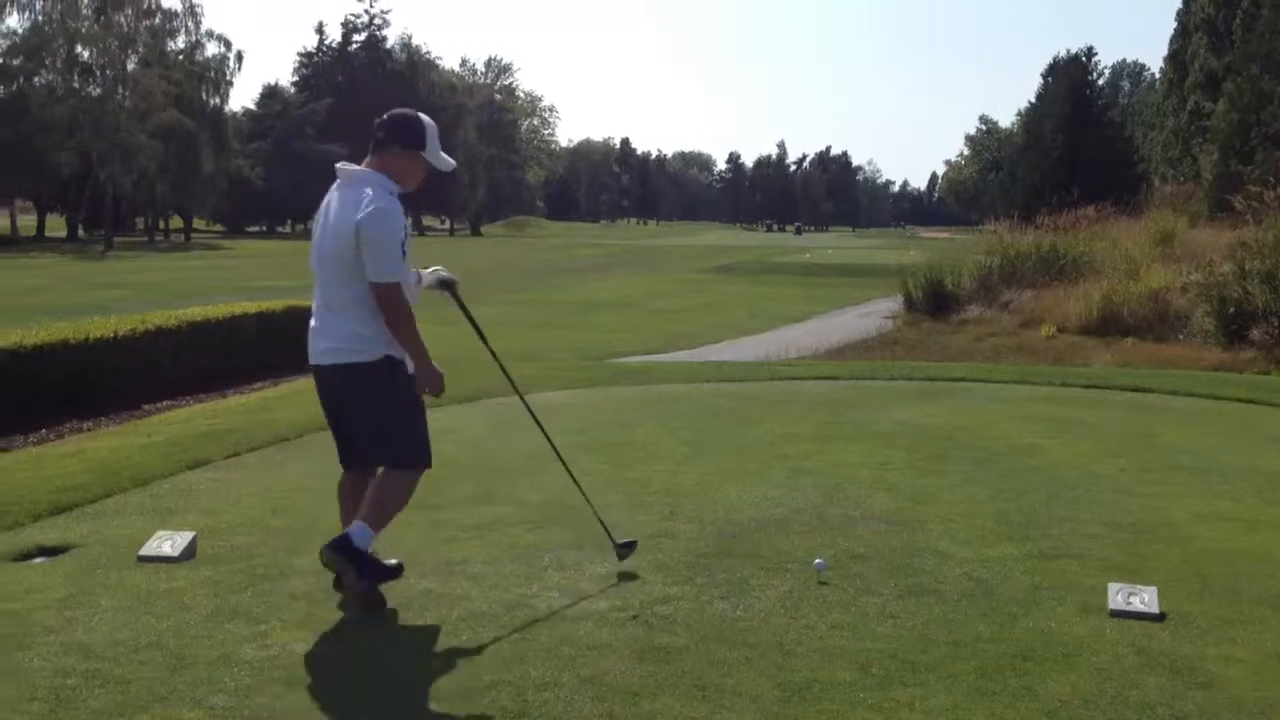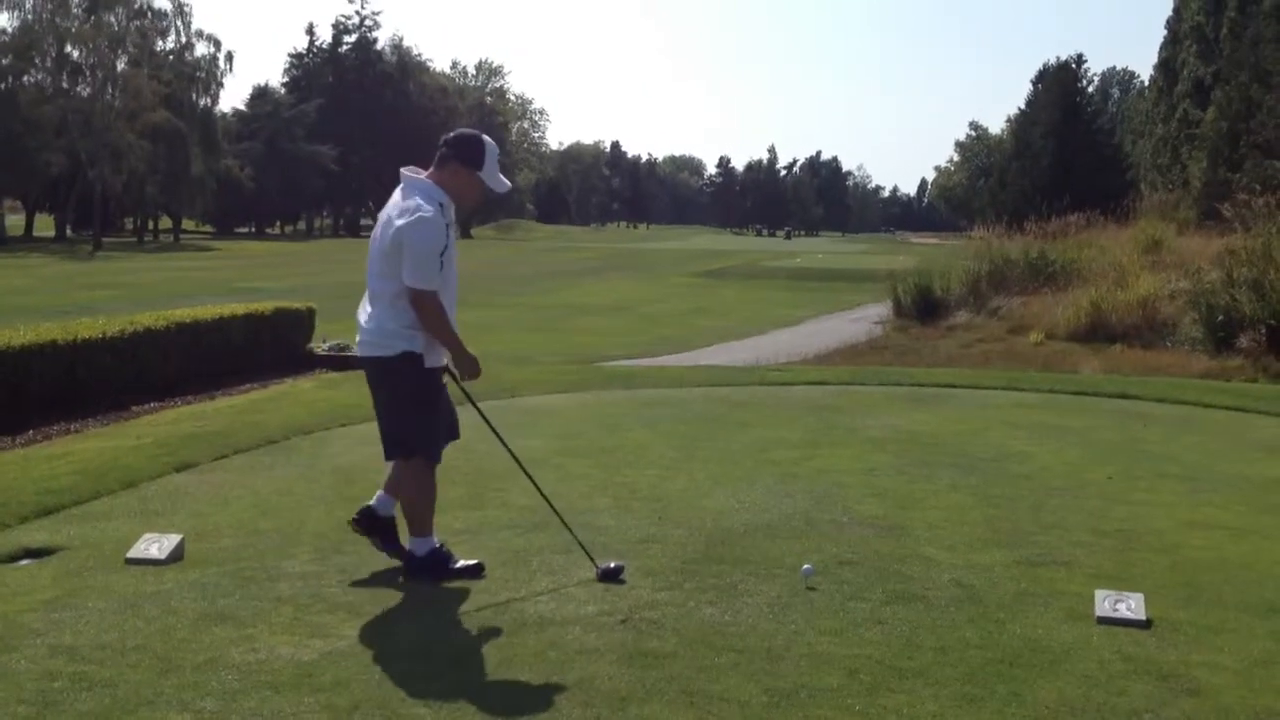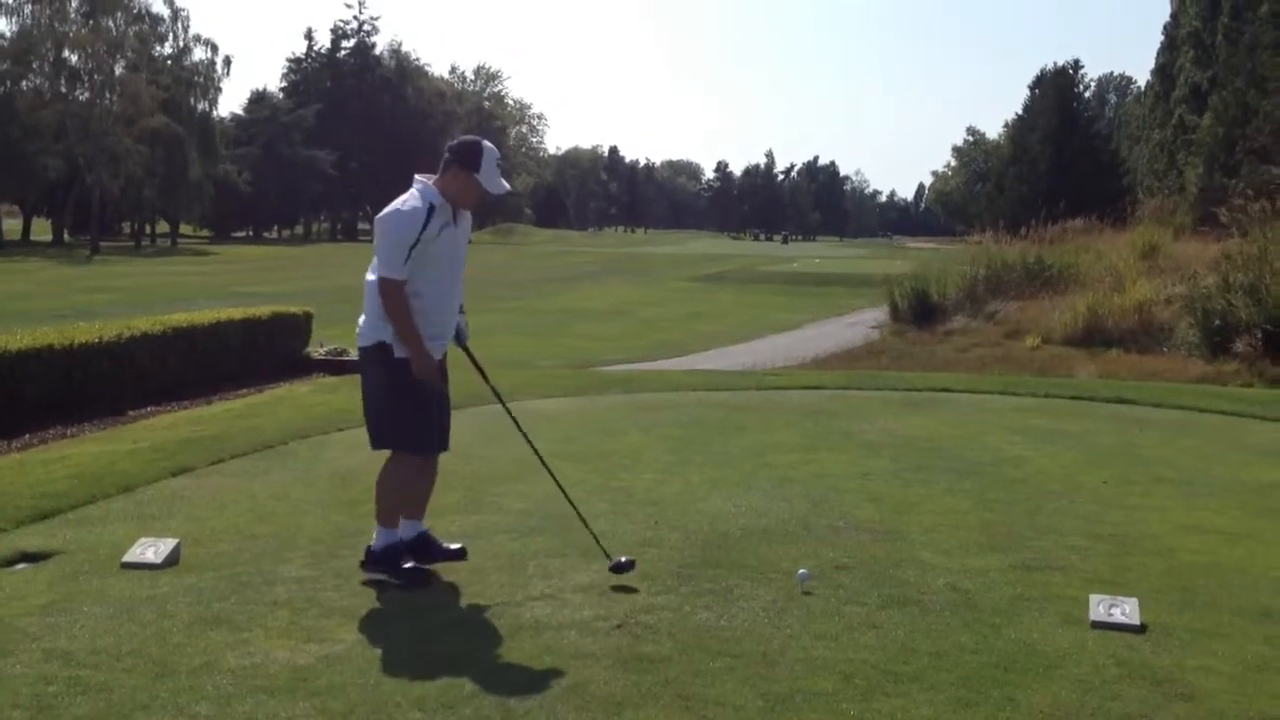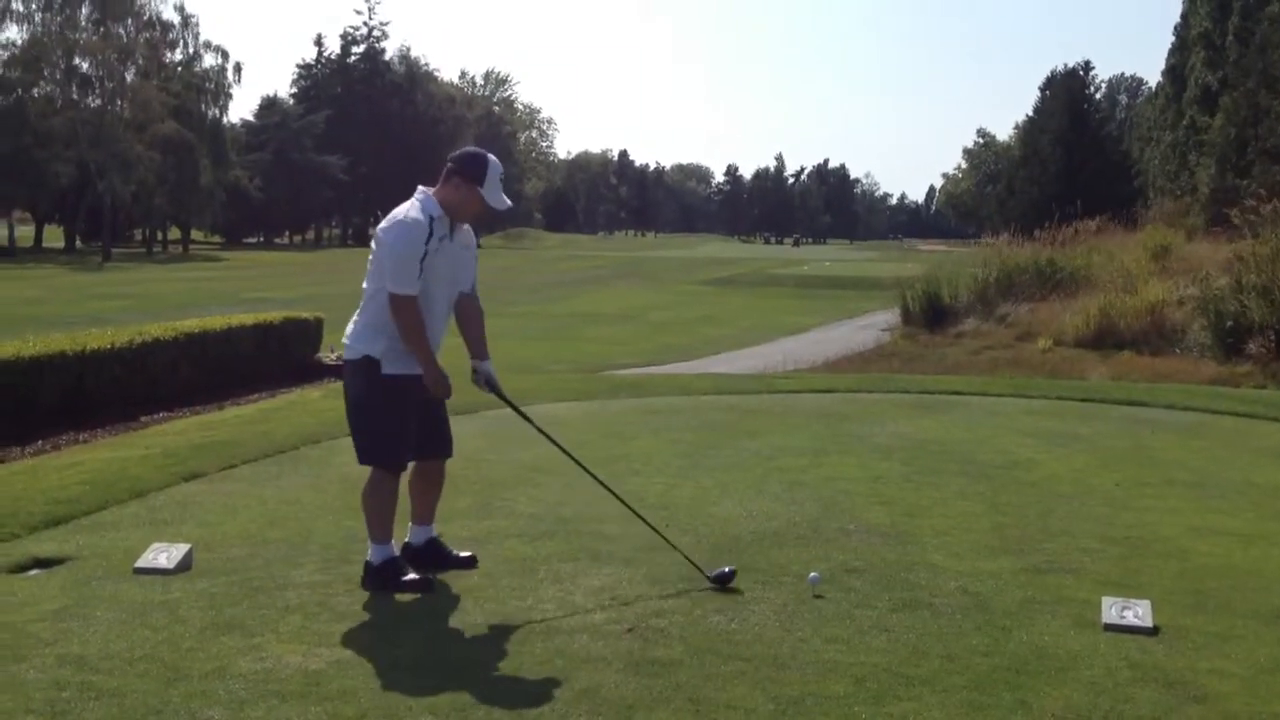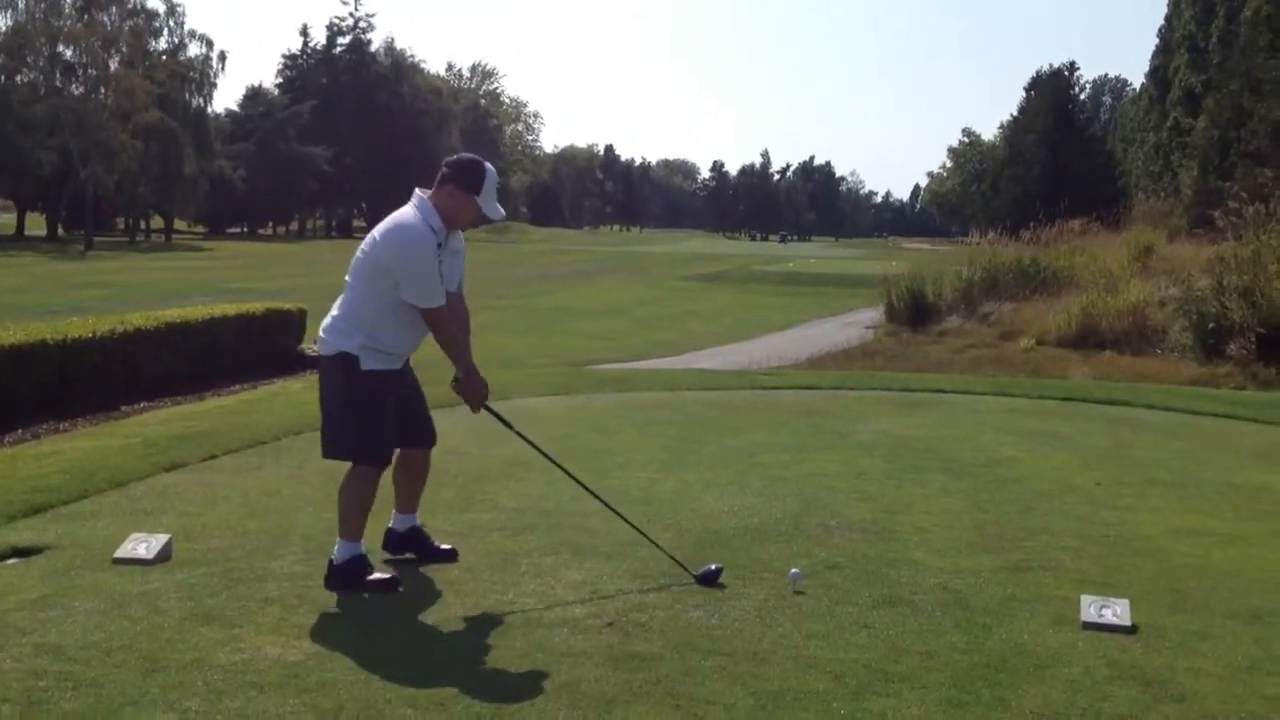
dt=0.7s
person 1, frame 1
left shoulder: (341, 194)
right shoulder: (380, 210)
right elbow: (386, 298)
left wrist: (418, 277)
right wrist: (423, 363)
left hip: (331, 354)
right hip: (371, 359)
left knee: (359, 462)
right knee: (406, 462)
left ankle: (355, 556)
right ankle: (352, 543)
person 1, frame 2
left shoulder: (416, 197)
right shoulder: (426, 218)
right elbow: (424, 299)
left wrist: (446, 350)
right wrist: (460, 353)
left hip: (391, 345)
right hip: (405, 352)
left knee: (422, 446)
right knee: (422, 454)
left ankle: (380, 512)
right ankle: (423, 553)
person 1, frame 3
left shoulder: (460, 216)
right shoulder: (406, 216)
right elbow: (390, 289)
left wrist: (457, 316)
right wrist: (415, 352)
left hip: (429, 350)
right hip: (394, 351)
left knee: (428, 448)
right knee: (406, 449)
left ankle: (412, 535)
right ankle: (383, 547)
person 1, frame 4
left shoulder: (461, 234)
right shoulder: (408, 227)
left elbow: (466, 301)
right elbow: (404, 306)
left wrist: (481, 361)
right wrist: (432, 369)
left hip: (417, 364)
right hip: (379, 361)
left knee: (434, 455)
right knee: (388, 464)
left ankle: (421, 543)
right ankle: (381, 562)
person 1, frame 5
left shoulder: (449, 234)
right shoulder: (412, 236)
left elbow: (455, 305)
right elbow: (436, 317)
left wrist: (466, 372)
right wrist: (469, 374)
left hip: (388, 355)
right hip: (354, 354)
left knee: (419, 442)
right knee: (369, 459)
left ankle: (404, 530)
right ankle: (346, 561)
